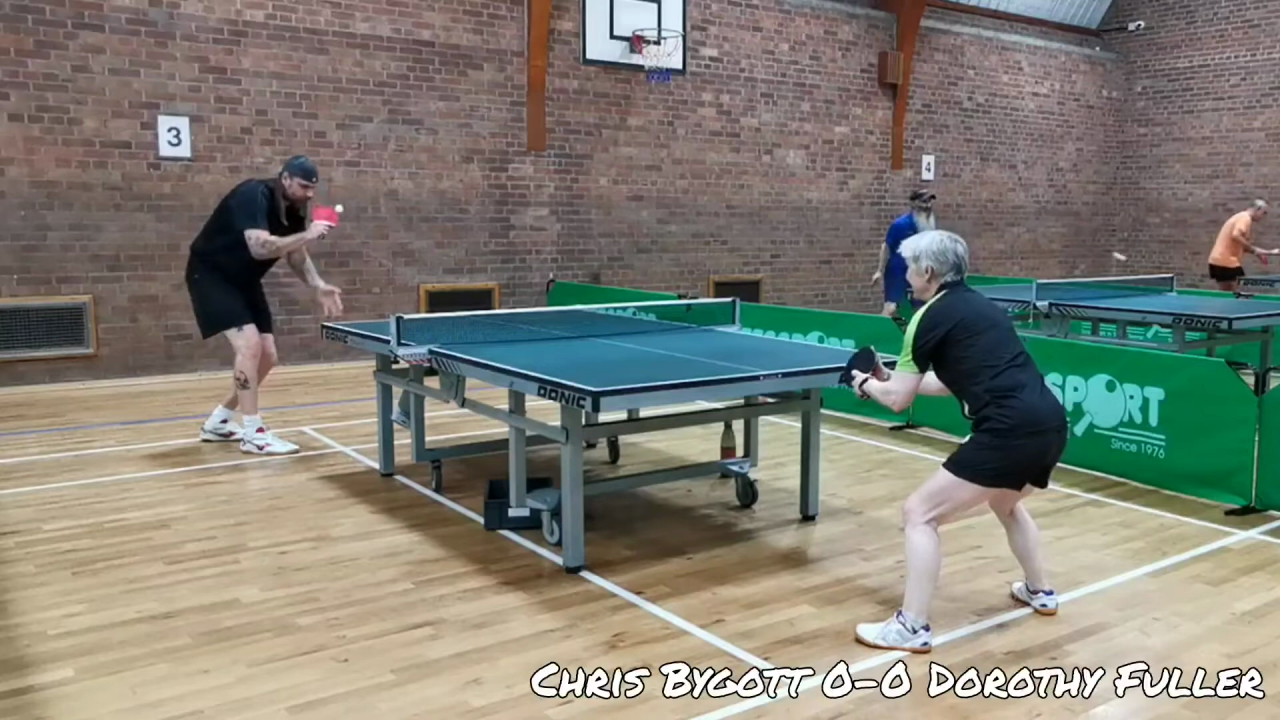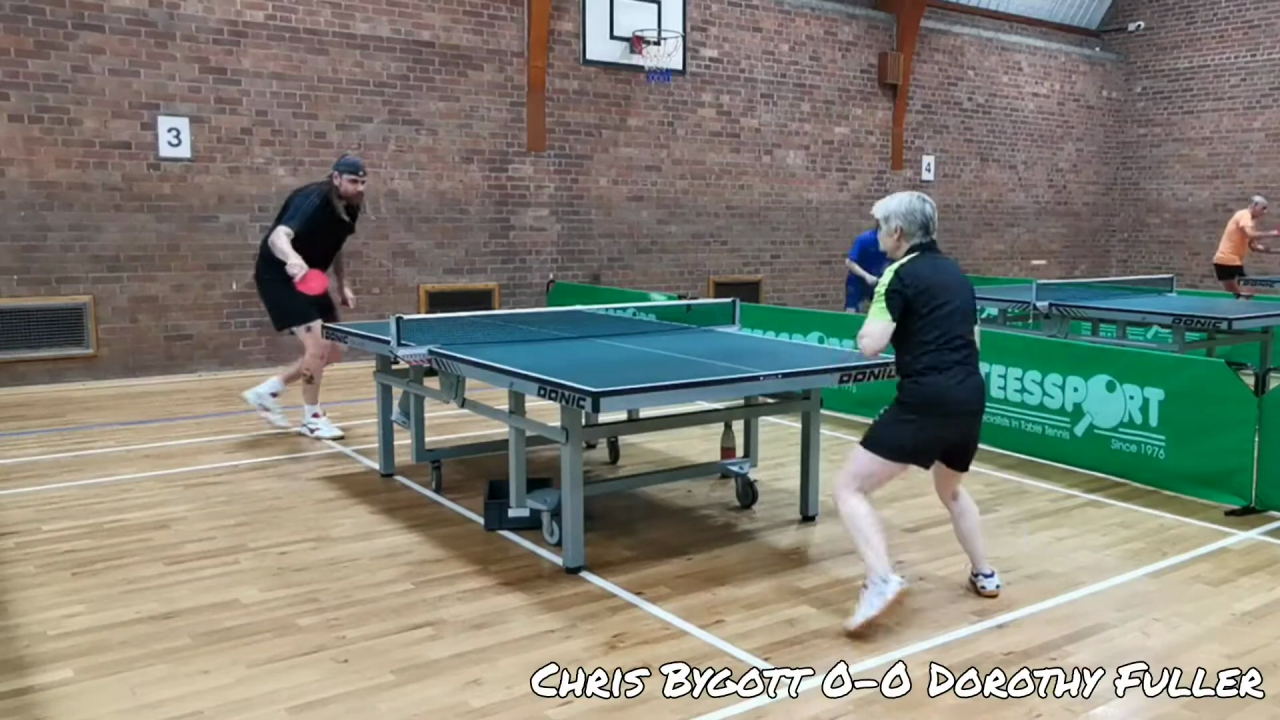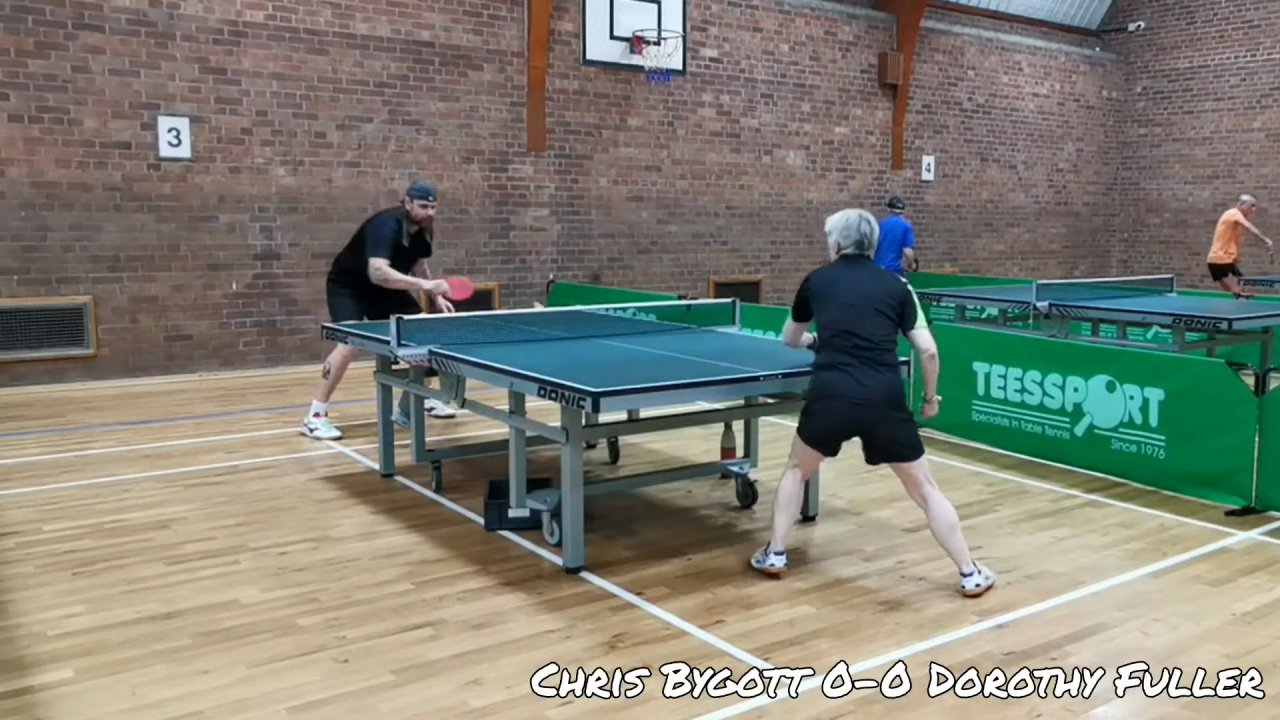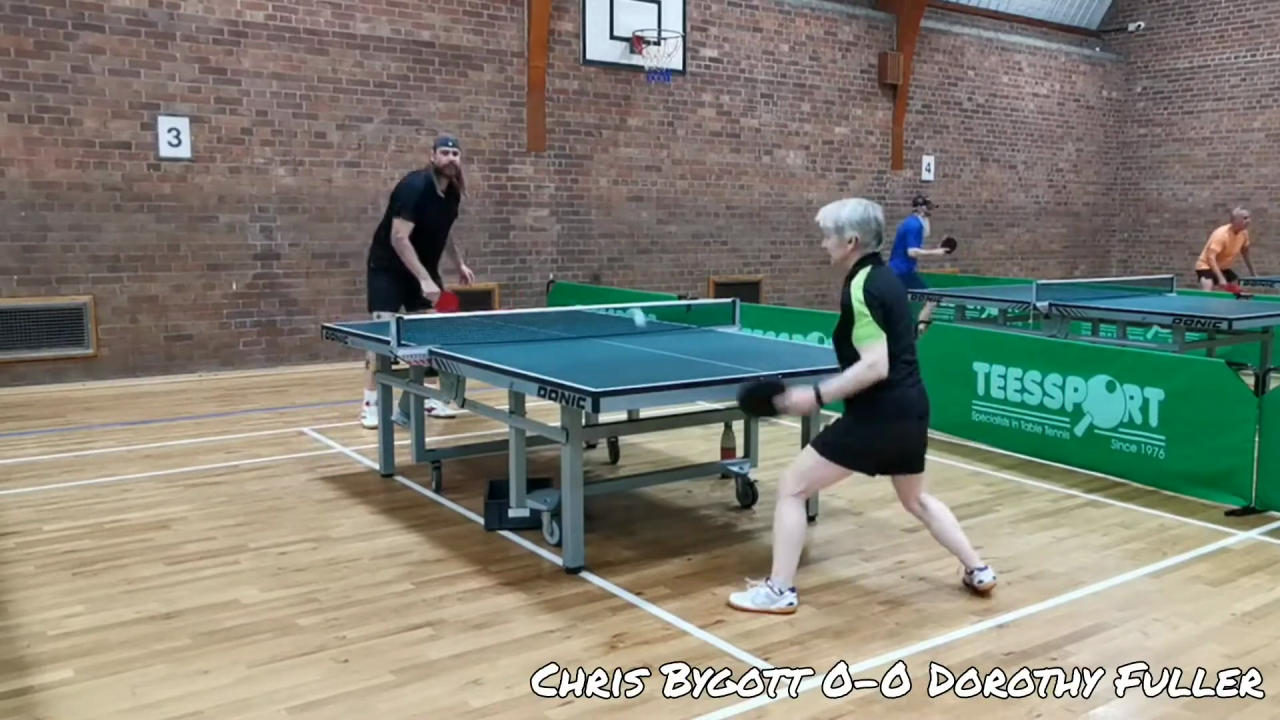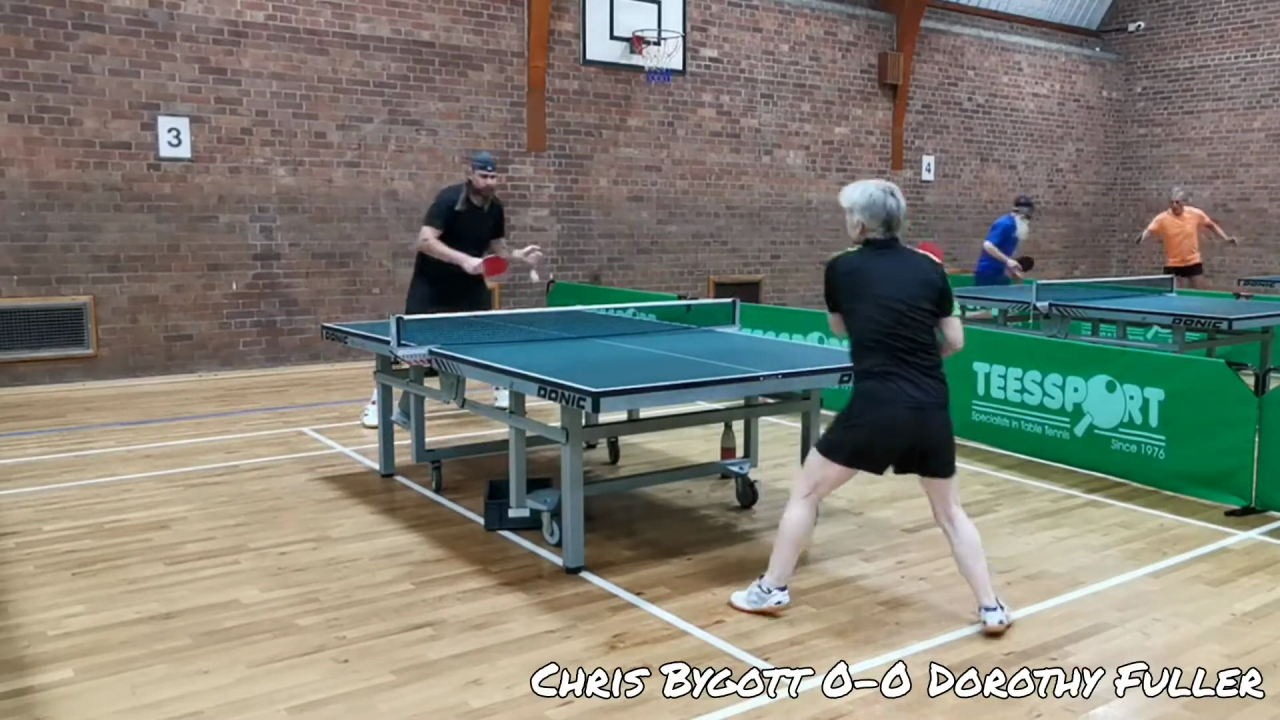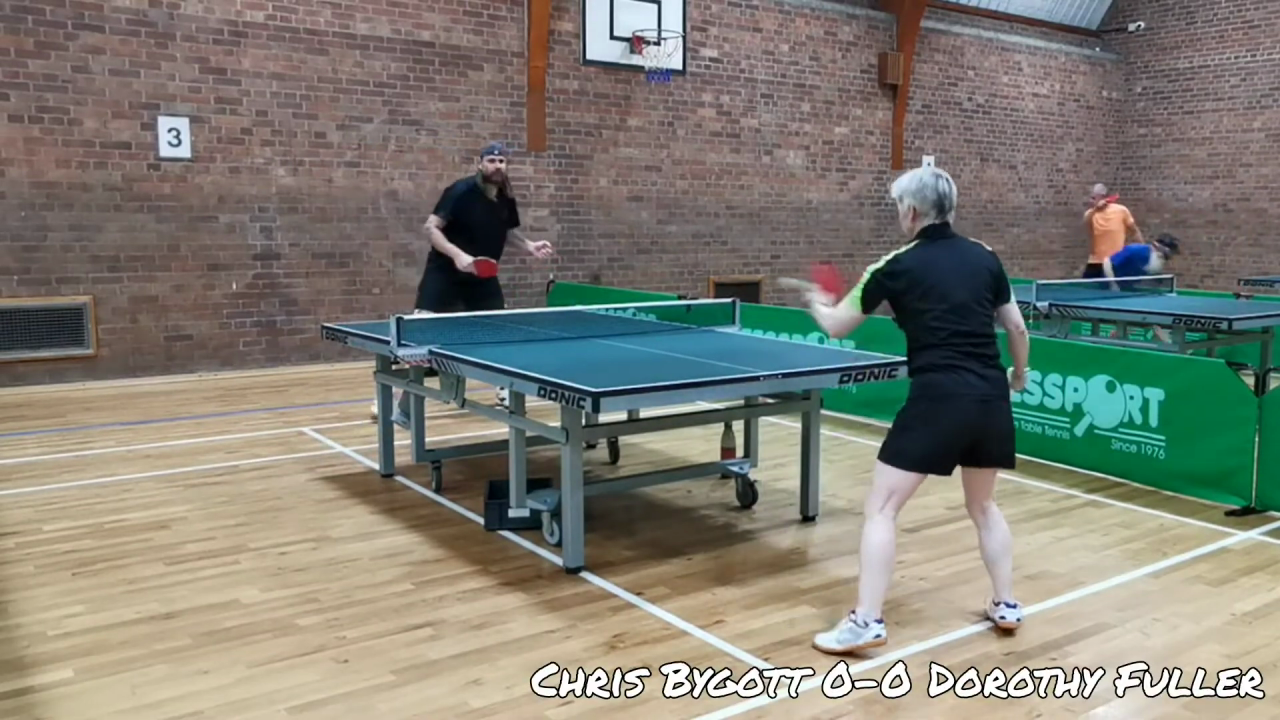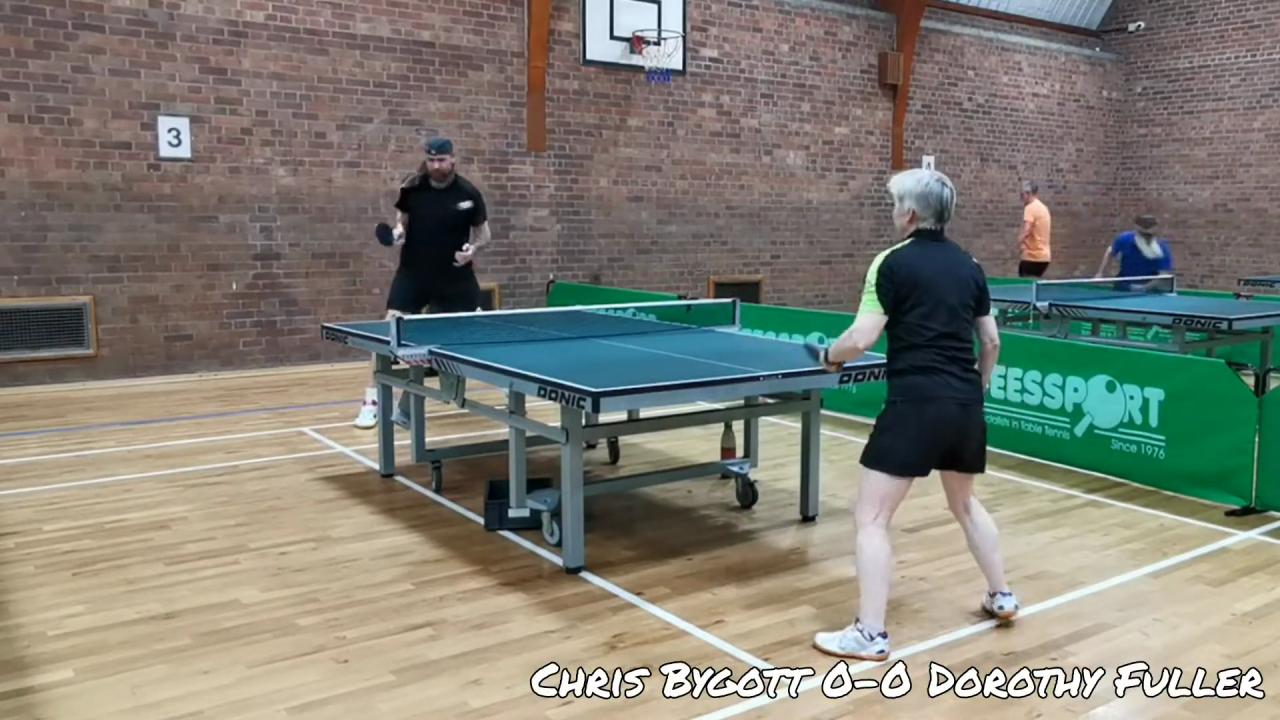
dt=0.7s
person 1, frame 1
left shoulder: (932, 316)
right shoulder: (978, 306)
left elbow: (898, 400)
left wrist: (866, 384)
right wrist: (893, 377)
left hip: (1011, 432)
right hip: (1050, 424)
left knee: (920, 513)
right knee: (1005, 503)
left ankle: (912, 626)
right ankle: (1040, 591)
person 1, frame 2
left shoulder: (901, 274)
right shoulder: (958, 276)
left elbow: (869, 345)
left wrist: (888, 334)
left hip: (923, 405)
right hip: (970, 403)
left knee: (849, 488)
right knee: (951, 491)
left ankle: (882, 578)
right ankle: (984, 575)
person 1, frame 3
left shoulder: (816, 281)
right shoulder: (896, 285)
left elbow: (789, 338)
right elbow: (928, 349)
right wrist: (929, 396)
left hip: (831, 396)
right hip: (885, 399)
left knee: (796, 469)
right knee: (924, 490)
left ankle: (775, 553)
right ankle: (971, 573)
person 1, frame 4
left shoulder: (862, 291)
right shoulder: (882, 279)
left elbow: (875, 367)
left wrist: (817, 395)
left hip: (883, 413)
right hip: (911, 411)
left knee: (791, 487)
right knee: (917, 500)
left ankle: (780, 590)
right ankle: (977, 570)
person 1, frame 5
left shoulder: (841, 269)
right shoulder: (930, 269)
right elbow: (954, 342)
left hip: (875, 405)
right hip: (930, 406)
left knee: (804, 492)
right knee: (949, 510)
left ankle: (772, 589)
right ankle: (991, 608)
person 1, frame 6
left shoulder: (898, 266)
right shoulder: (985, 258)
left elbow: (837, 324)
right elbow: (1016, 327)
left wrist: (819, 302)
right wrist: (1019, 371)
left hip: (936, 399)
right hip: (990, 398)
left knee: (880, 509)
right knee: (983, 507)
left ankle: (864, 622)
right ankle: (1006, 606)
person 1, frame 7
left shoulder: (894, 262)
right shoulder: (968, 265)
left elbow: (862, 337)
right elbow: (991, 340)
left wrist: (830, 355)
left hip: (917, 401)
right hip: (964, 401)
left knee: (870, 516)
right knee: (964, 503)
left ankle: (870, 634)
right ankle: (1001, 596)
person 2, frame 1
left shoulder: (295, 210)
right shoulder: (254, 195)
left elbow: (297, 256)
right elbow: (261, 247)
left wrist: (318, 286)
right wrist: (308, 235)
left hip: (245, 281)
right hip: (211, 275)
left knee: (267, 357)
right knee: (249, 346)
left ankle: (218, 421)
right ankle: (253, 432)
person 2, frame 2
left shoulder: (349, 208)
right shoulder: (311, 201)
right elbow: (277, 238)
left wrist: (343, 284)
right wrist: (293, 259)
right hip: (278, 277)
left knee: (333, 349)
right knee: (318, 345)
left ankle: (266, 391)
right ankle: (311, 417)
person 2, frame 3
left shoulder: (424, 230)
right shoulder: (384, 226)
left elbow: (419, 265)
right elbow: (378, 272)
left wrist: (436, 297)
right wrist: (424, 284)
left hip: (390, 289)
right hip: (347, 286)
right knee: (350, 344)
left ankle: (421, 399)
right ankle: (315, 416)
person 2, frame 4
left shoulder: (454, 192)
right shoulder: (415, 187)
right elbow: (399, 238)
left wrist: (459, 264)
right wrist: (425, 280)
left hip: (424, 271)
right hip: (389, 268)
left ankle: (428, 399)
right ankle: (370, 402)
person 2, frame 5
left shoulder: (495, 208)
right shoulder: (448, 199)
left elbow: (496, 244)
right elbow: (425, 240)
left wrist: (518, 255)
right wrist: (463, 259)
left hip: (470, 281)
right hip: (432, 279)
left ankle: (501, 392)
right ankle: (377, 402)
person 2, frame 6
left shoulder: (507, 199)
right shoulder: (461, 191)
left elbow: (510, 233)
right elbow: (431, 227)
left wrist: (531, 247)
right wrist: (457, 255)
left hip: (483, 277)
right hip: (446, 271)
left ankle: (505, 392)
person 2, frame 7
left shoulder: (468, 193)
right shoulder: (411, 187)
left elbow: (484, 233)
left wrist: (473, 248)
right wrist: (399, 229)
left hip: (455, 276)
right hip: (413, 274)
right ankle: (372, 402)
